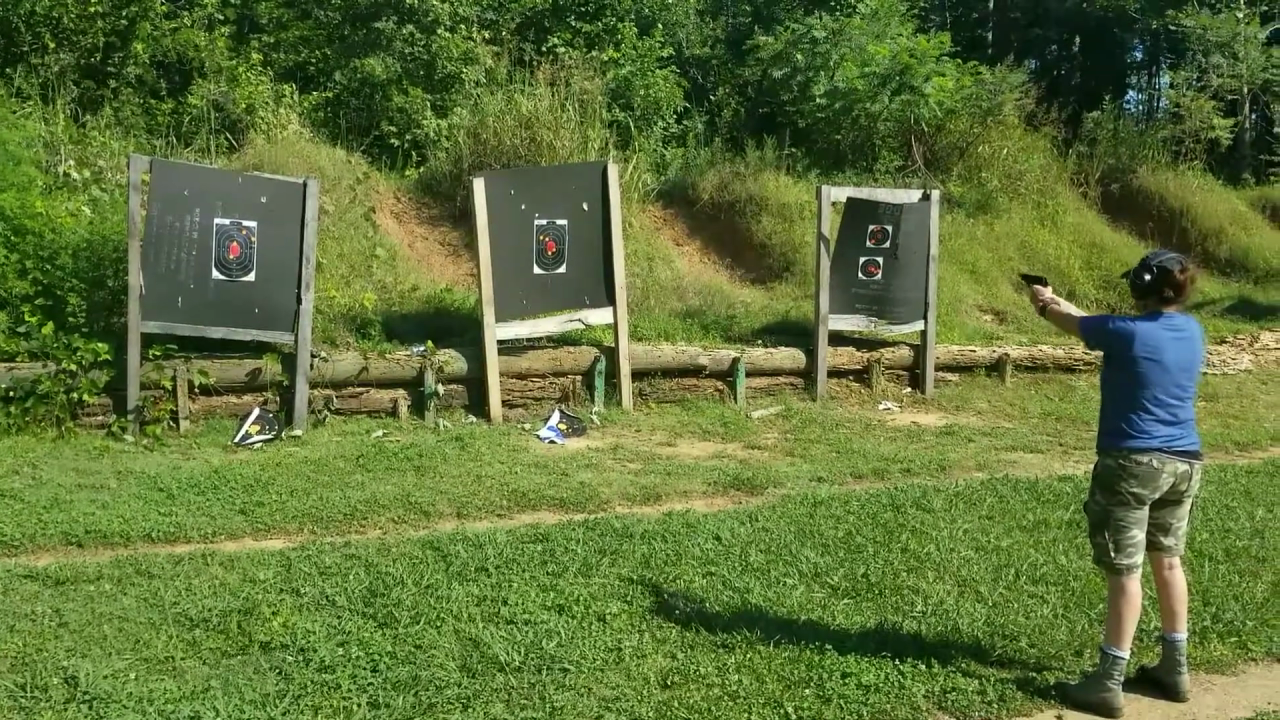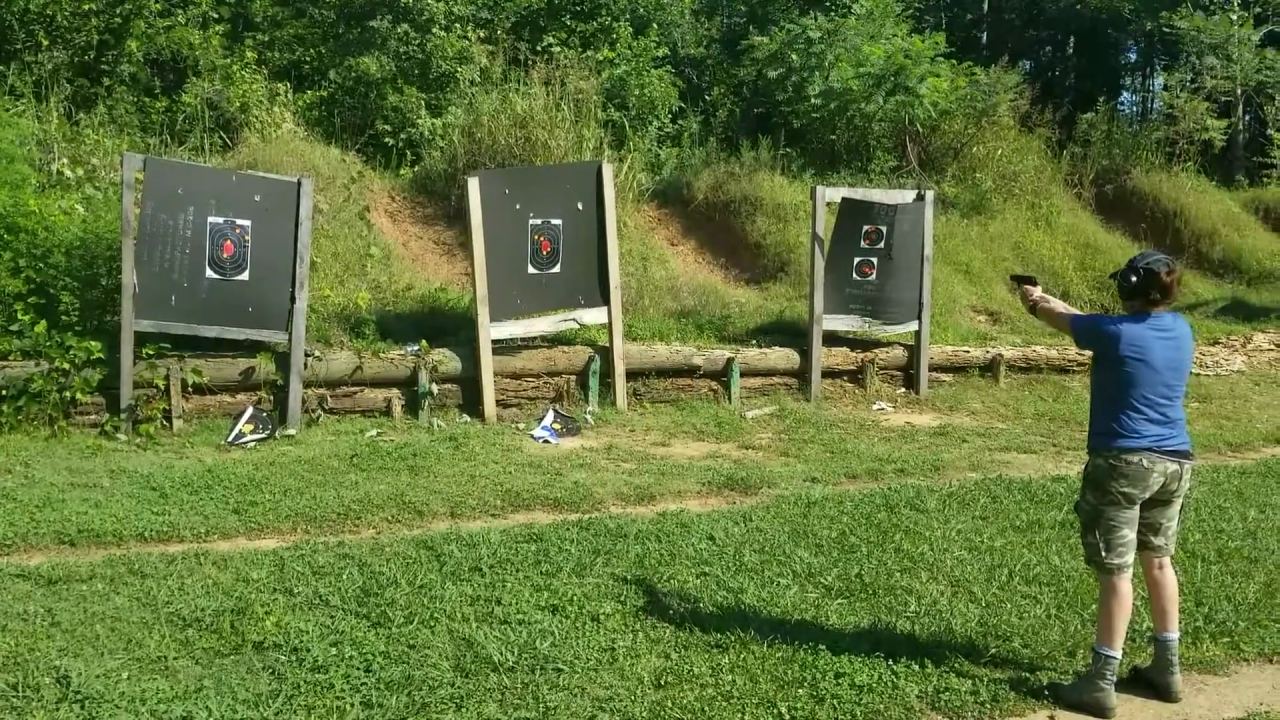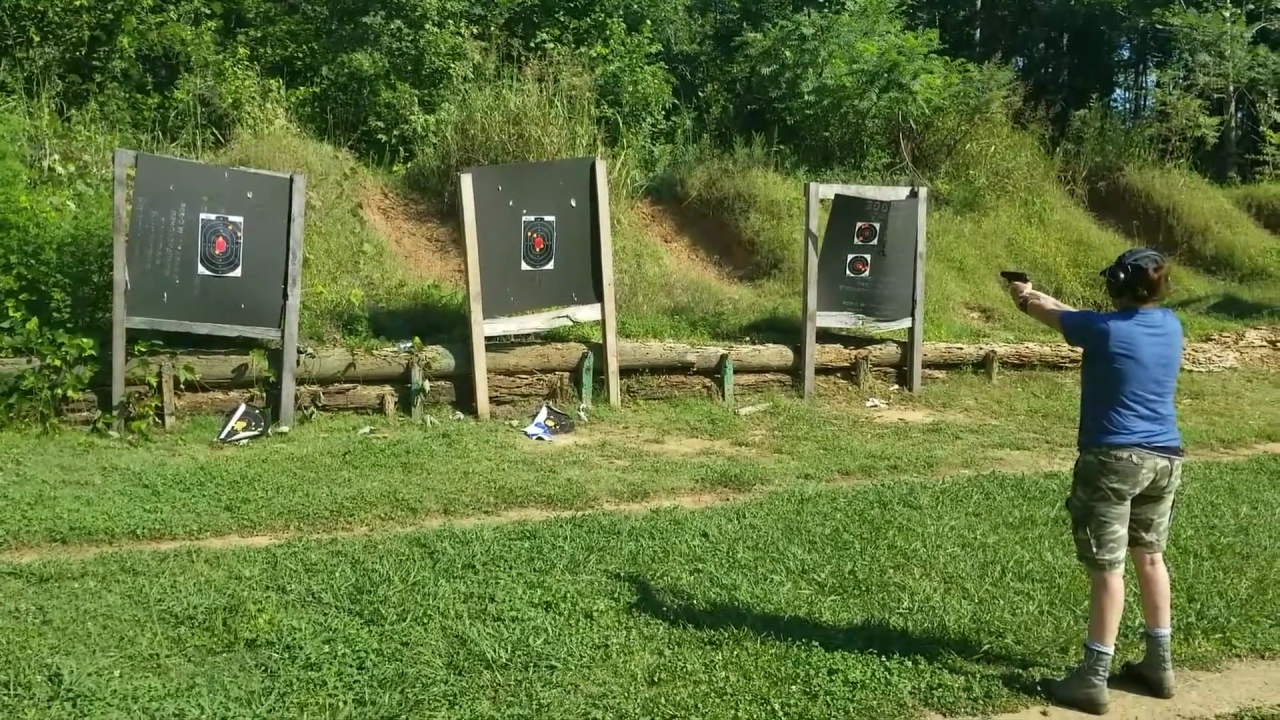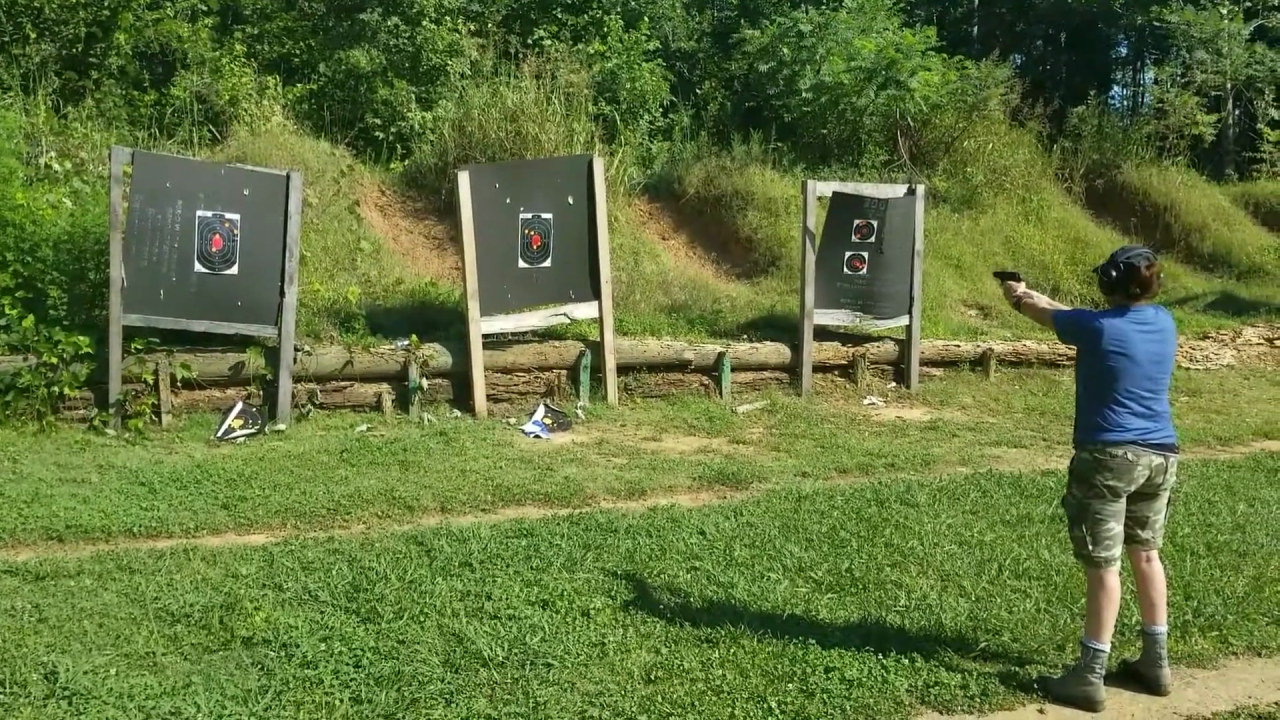
dt=0.5s
person 1, frame 1
left shoulder: (1126, 332)
right shoulder: (1192, 331)
left elbow: (1074, 324)
left wrist: (1044, 303)
right wrist: (1058, 301)
left hip: (1133, 464)
right hip: (1185, 462)
left knee: (1125, 572)
right knee: (1168, 561)
right ankle: (1174, 668)
person 1, frame 2
left shoulder: (1115, 333)
right shoulder: (1181, 329)
left elbow: (1063, 320)
left wrist: (1034, 300)
right wrist: (1048, 298)
left hip: (1123, 463)
right hip: (1175, 462)
left knee: (1116, 572)
right knee: (1159, 561)
right ankle: (1167, 668)
person 1, frame 3
left shoulder: (1105, 329)
right shoulder: (1170, 325)
left elbow: (1053, 317)
left wrist: (1025, 297)
right wrist: (1039, 295)
left hip: (1113, 460)
right hip: (1165, 458)
left knee: (1107, 568)
right knee: (1150, 557)
left ankle: (1092, 680)
right ankle: (1158, 664)
person 1, frame 4
left shoulder: (1098, 327)
right shoulder: (1164, 321)
left elbow: (1046, 315)
left wrist: (1018, 297)
right wrist: (1033, 294)
left hip: (1109, 457)
right hip: (1160, 456)
left knee: (1104, 565)
right knee: (1146, 554)
left ankle: (1090, 677)
right ankle: (1156, 662)
